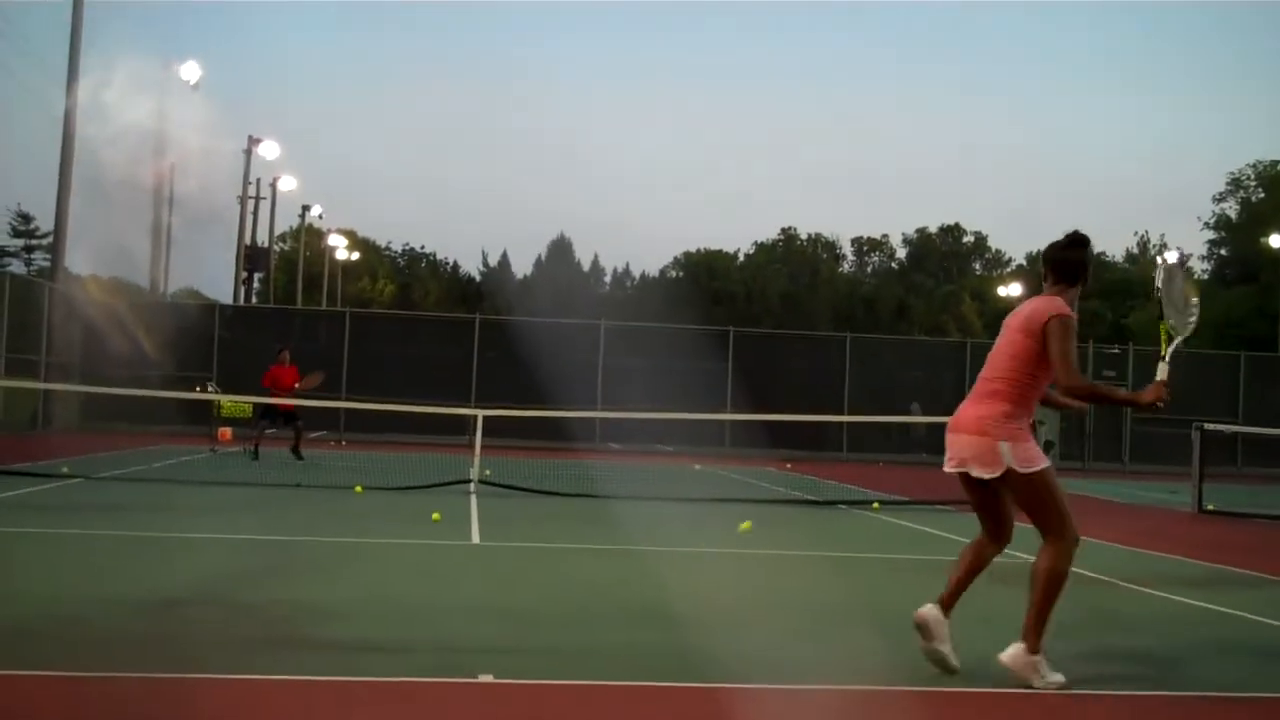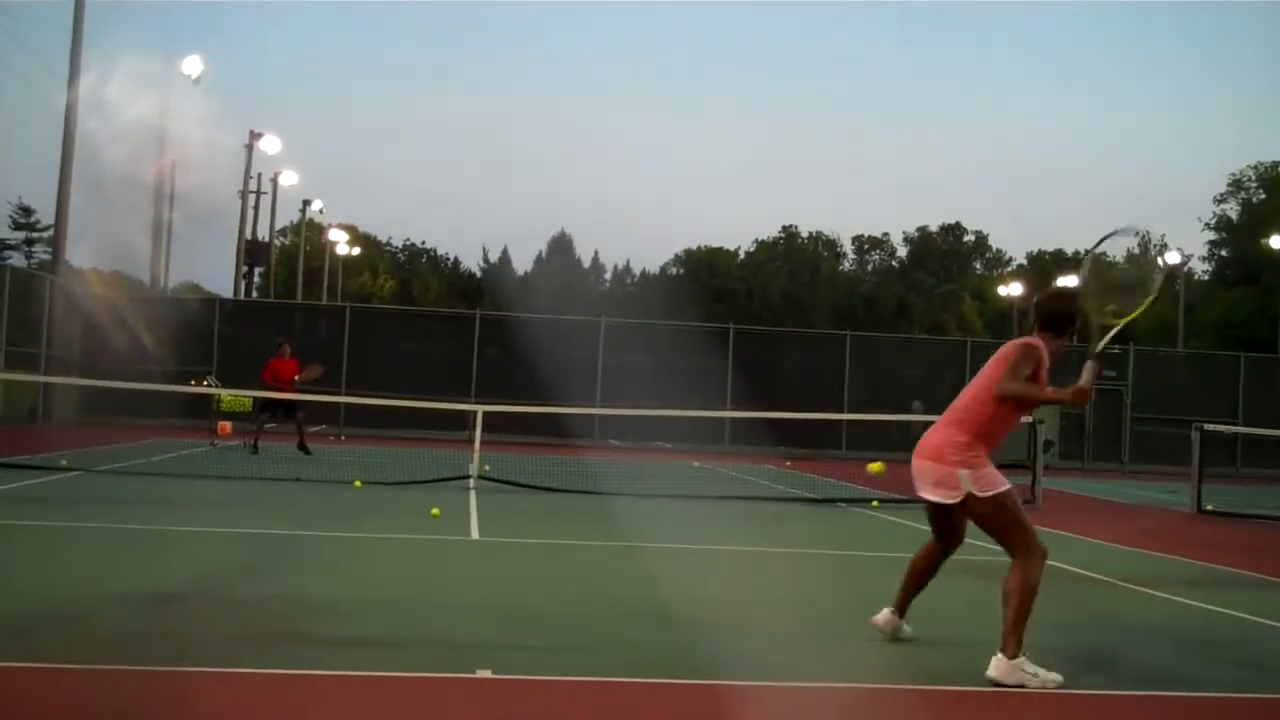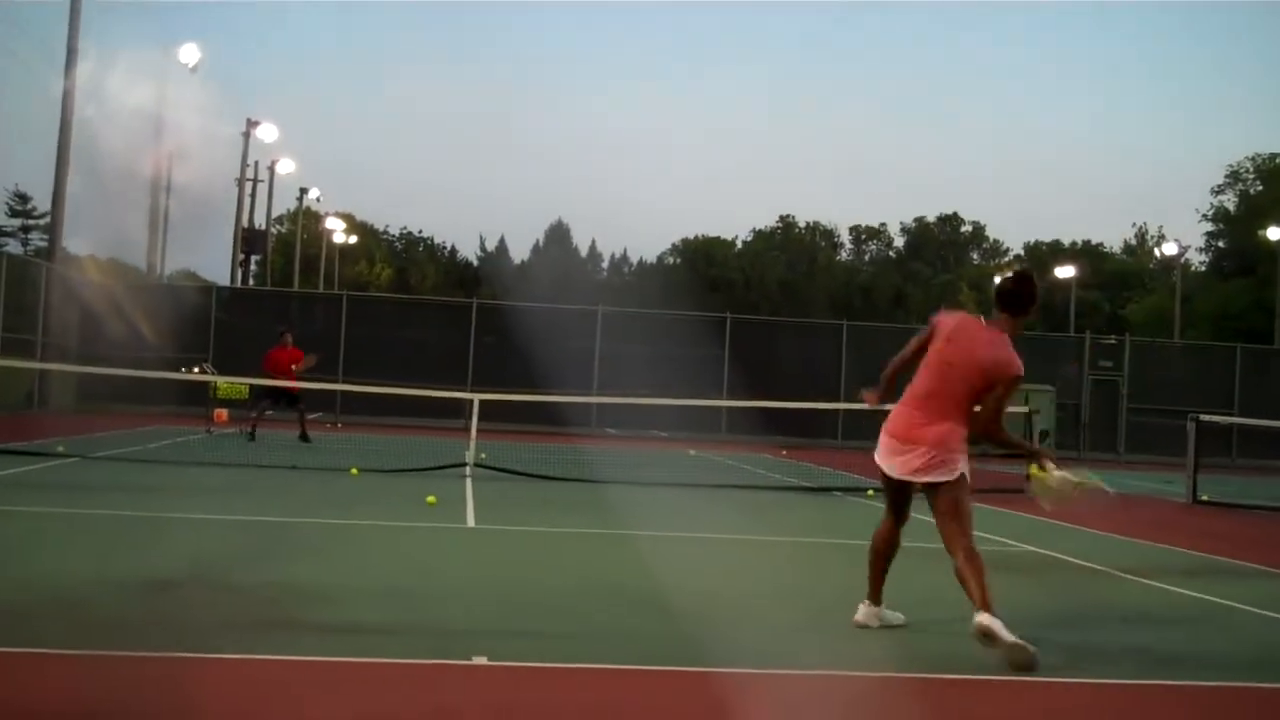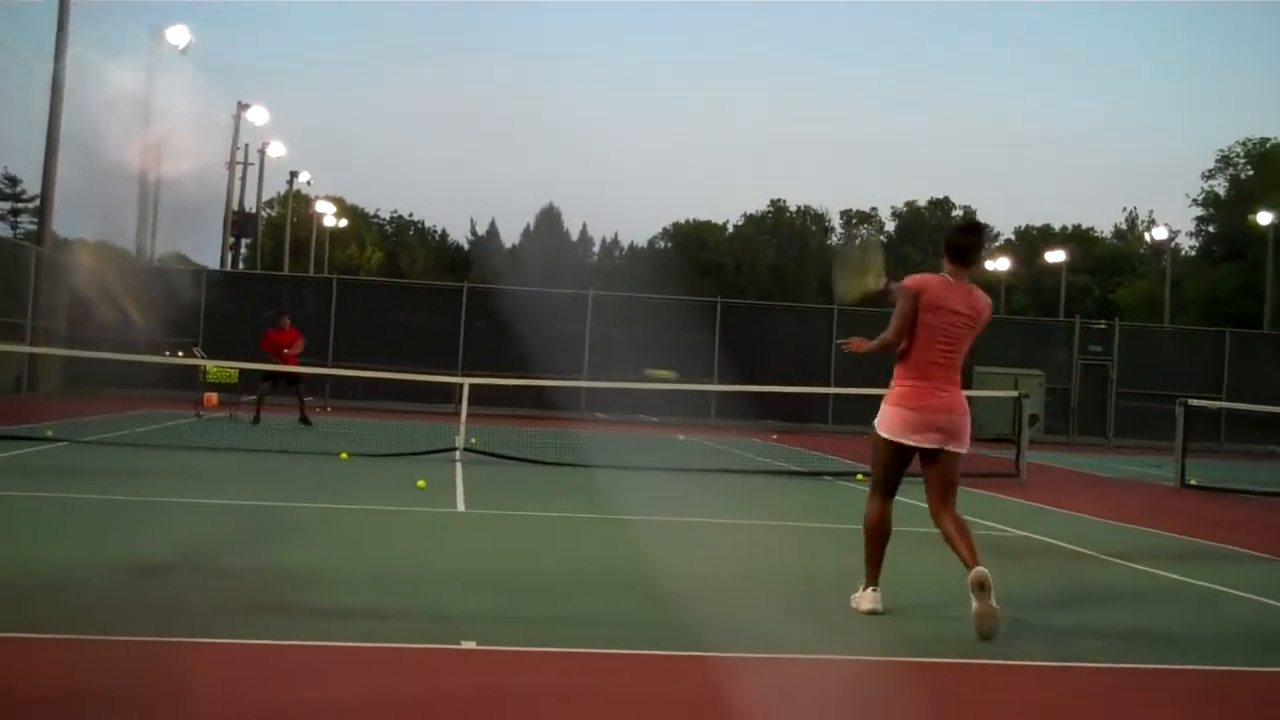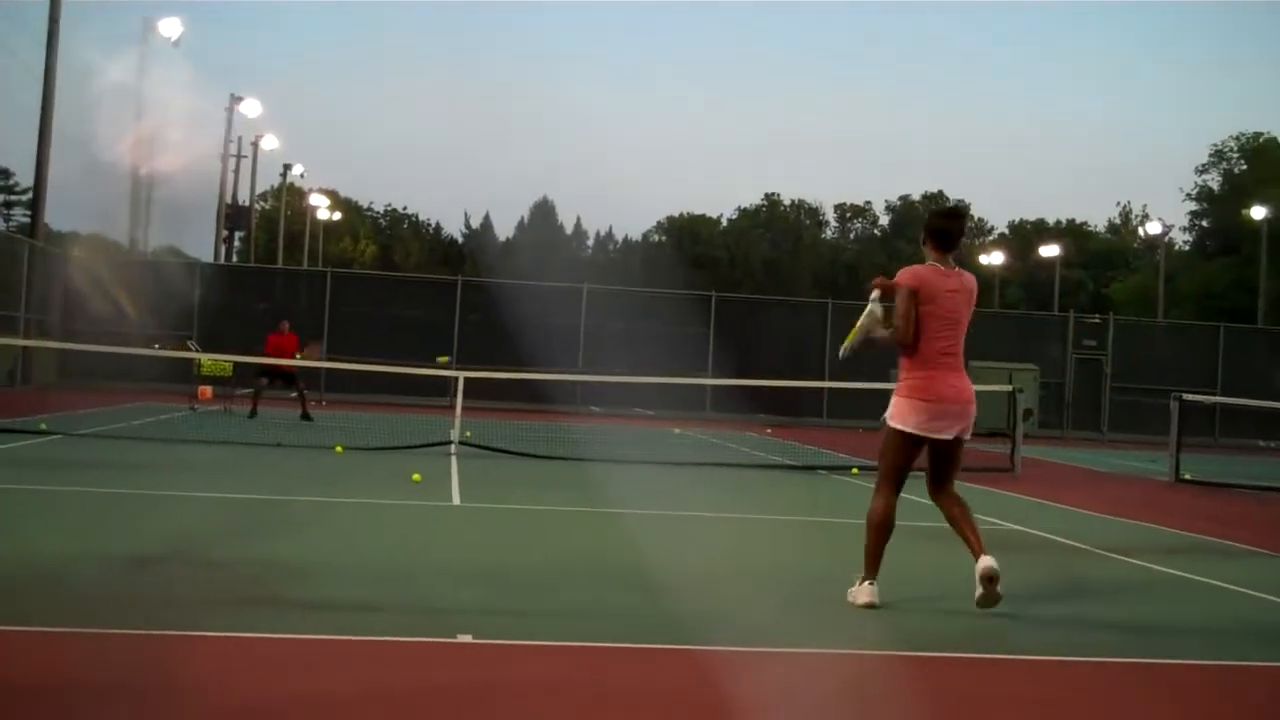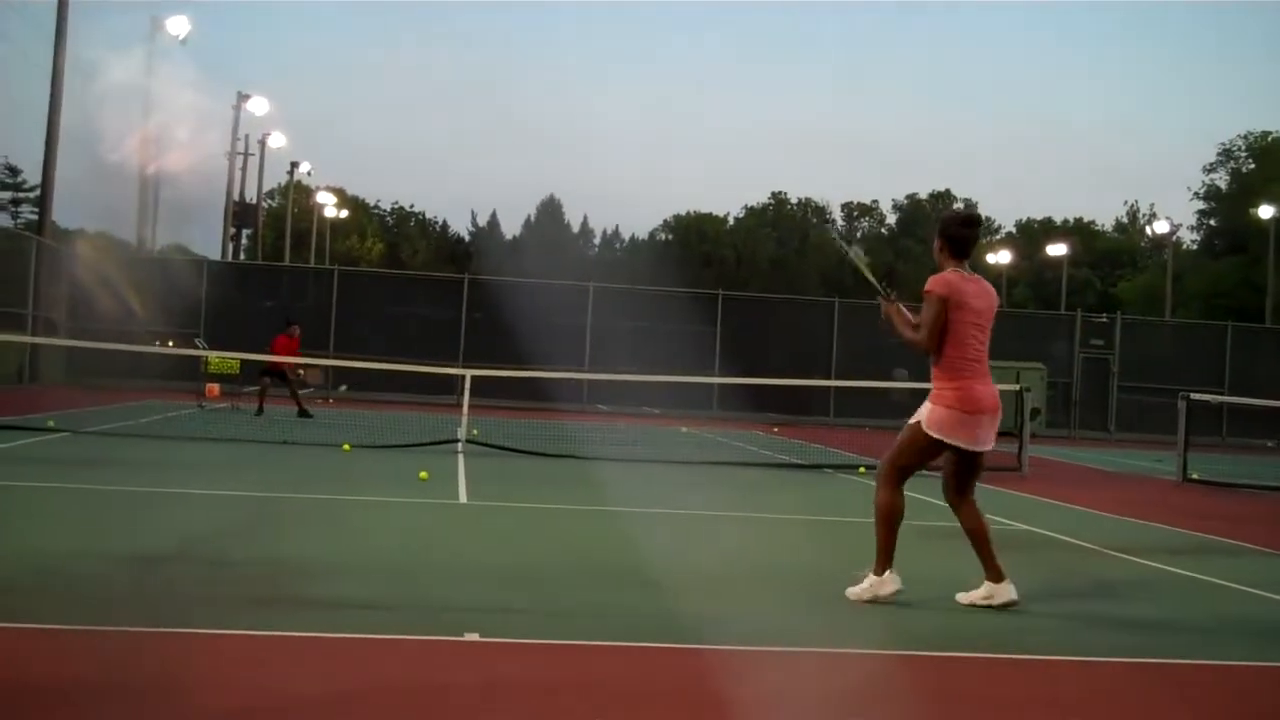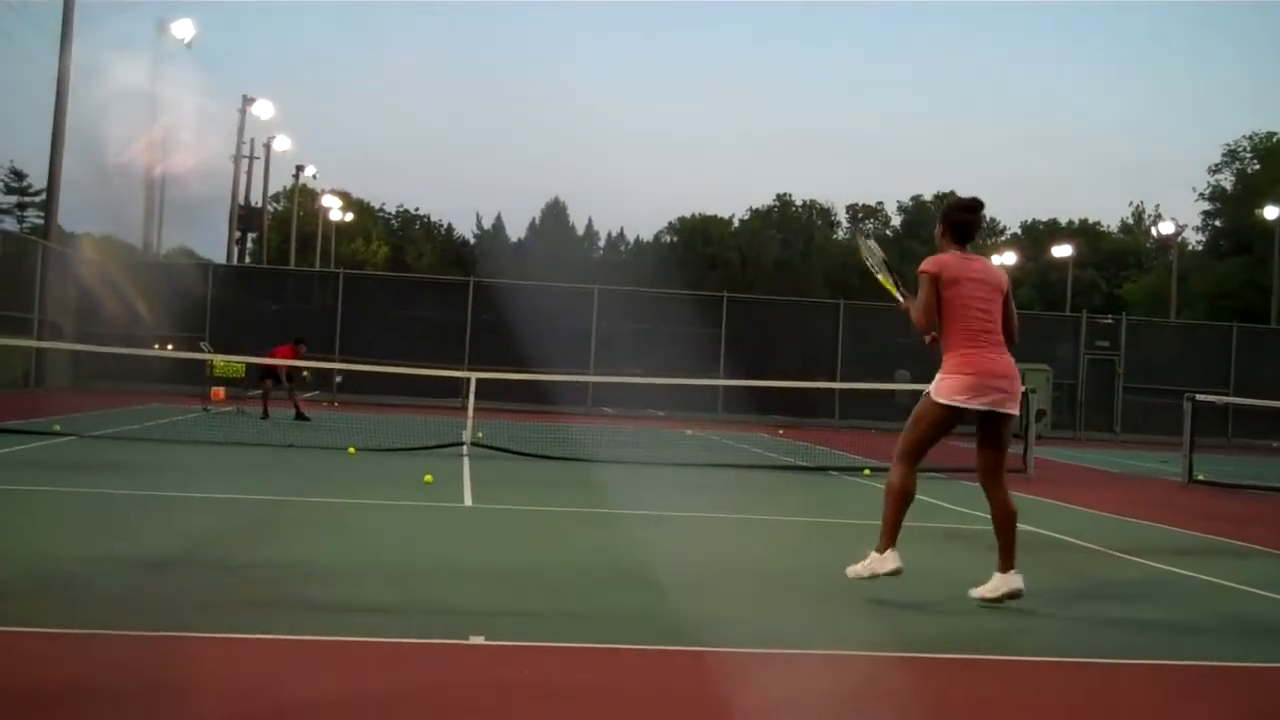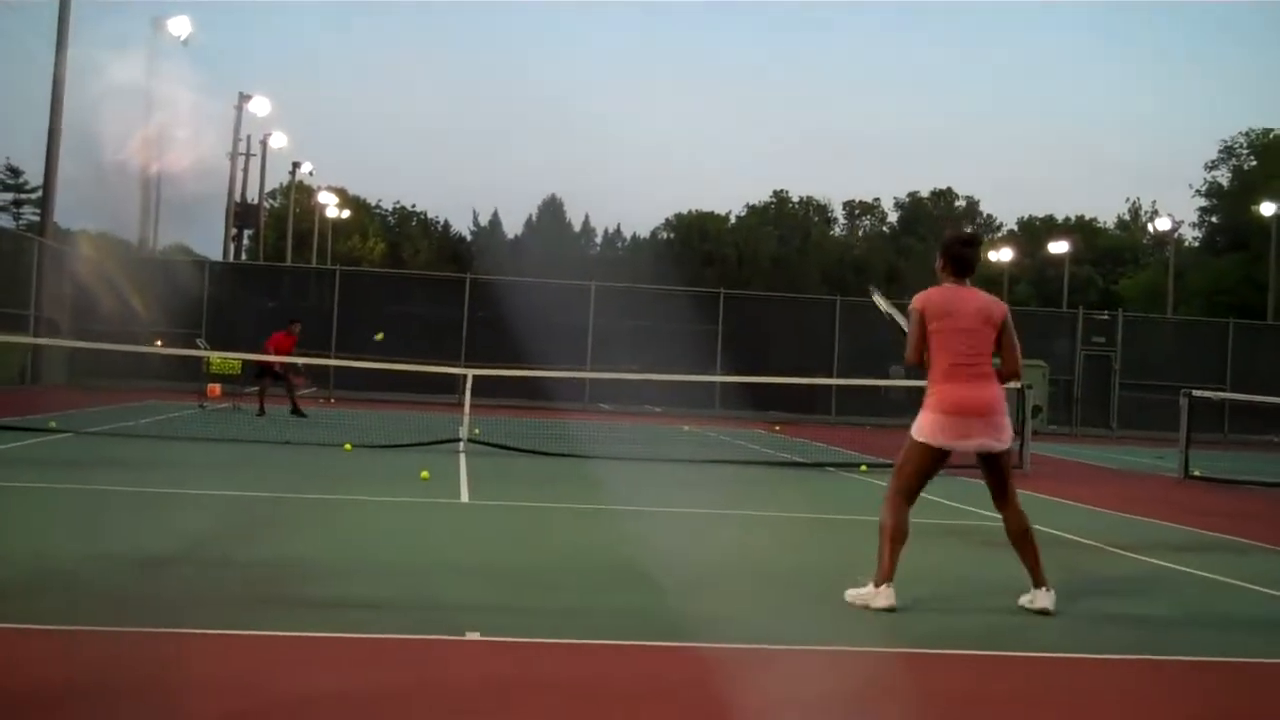
dt=0.2s
person 1, frame 1
left shoulder: (1024, 310)
right shoulder: (1057, 314)
right elbow: (1067, 383)
left wrist: (1071, 404)
right wrist: (1135, 398)
left hip: (965, 427)
right hip: (999, 433)
left knee: (995, 536)
right knee: (1061, 538)
left ankle: (938, 612)
right ankle: (1026, 648)
person 1, frame 2
left shoulder: (1019, 347)
right shoulder: (1032, 351)
right elbow: (1005, 391)
right wrist: (1061, 396)
left hip: (929, 454)
right hip: (958, 462)
left knee: (945, 541)
right knee: (1030, 555)
left ankle: (893, 614)
right ankle: (1008, 659)
person 1, frame 3
left shoulder: (949, 320)
right shoulder: (1009, 364)
left elbow: (898, 363)
right elbow: (991, 431)
left wrist: (878, 392)
right wrist: (1028, 450)
left hip: (899, 433)
right hip: (941, 447)
left knee: (894, 517)
right knee: (960, 540)
left ankle: (872, 605)
right ankle: (986, 617)
person 1, frame 4
left shoulder: (917, 284)
right shoulder: (982, 305)
left elbow: (893, 342)
left wrist: (867, 345)
left hip: (908, 406)
right hip: (950, 411)
left knee: (880, 496)
right knee: (944, 511)
left ankle: (870, 590)
right ankle: (975, 571)
person 1, frame 5
left shoulder: (911, 275)
right shoulder: (969, 282)
left elbow: (905, 339)
left wrist: (882, 332)
left hip: (919, 397)
right hip: (958, 397)
left knee: (886, 489)
right knee: (942, 488)
left ankle: (869, 584)
right ankle: (983, 560)
person 1, frame 6
left shoulder: (941, 284)
right shoulder: (987, 291)
left elbow: (927, 344)
left wrist: (899, 322)
right wrist: (918, 323)
left hip: (950, 404)
right hip: (985, 405)
left knee: (889, 476)
right knee: (959, 495)
left ankle: (883, 574)
right ankle: (998, 583)
person 1, frame 7
left shoulder: (934, 266)
right shoulder: (997, 273)
left elbow: (923, 323)
right elbow: (1011, 335)
left wrist: (914, 308)
left hip: (961, 376)
right hip: (1003, 377)
left knee: (904, 458)
right knee: (993, 480)
left ankle: (886, 551)
right ankle: (1007, 573)
person 1, frame 8
left shoulder: (924, 301)
right shoulder: (996, 307)
left elbow: (915, 359)
right elbow: (1013, 369)
left hip: (942, 410)
right hip: (989, 411)
left knee: (898, 498)
right knee: (1007, 504)
left ankle: (882, 586)
right ankle: (1041, 589)
